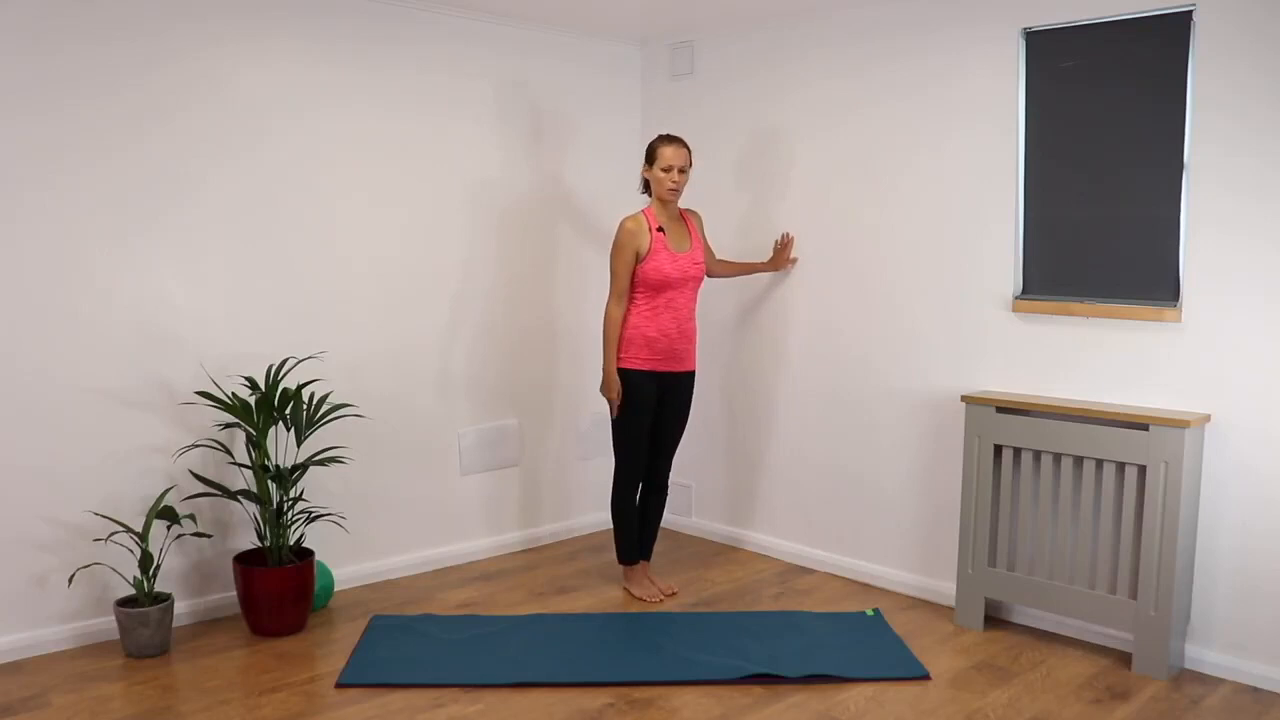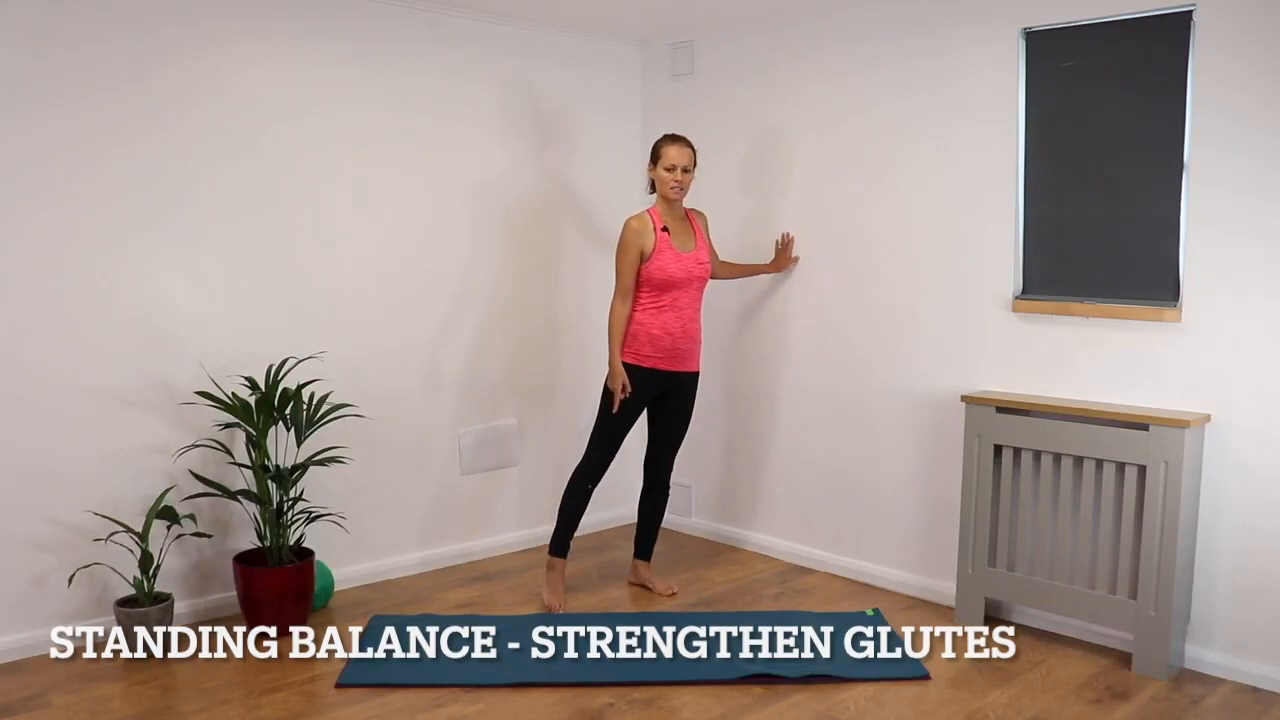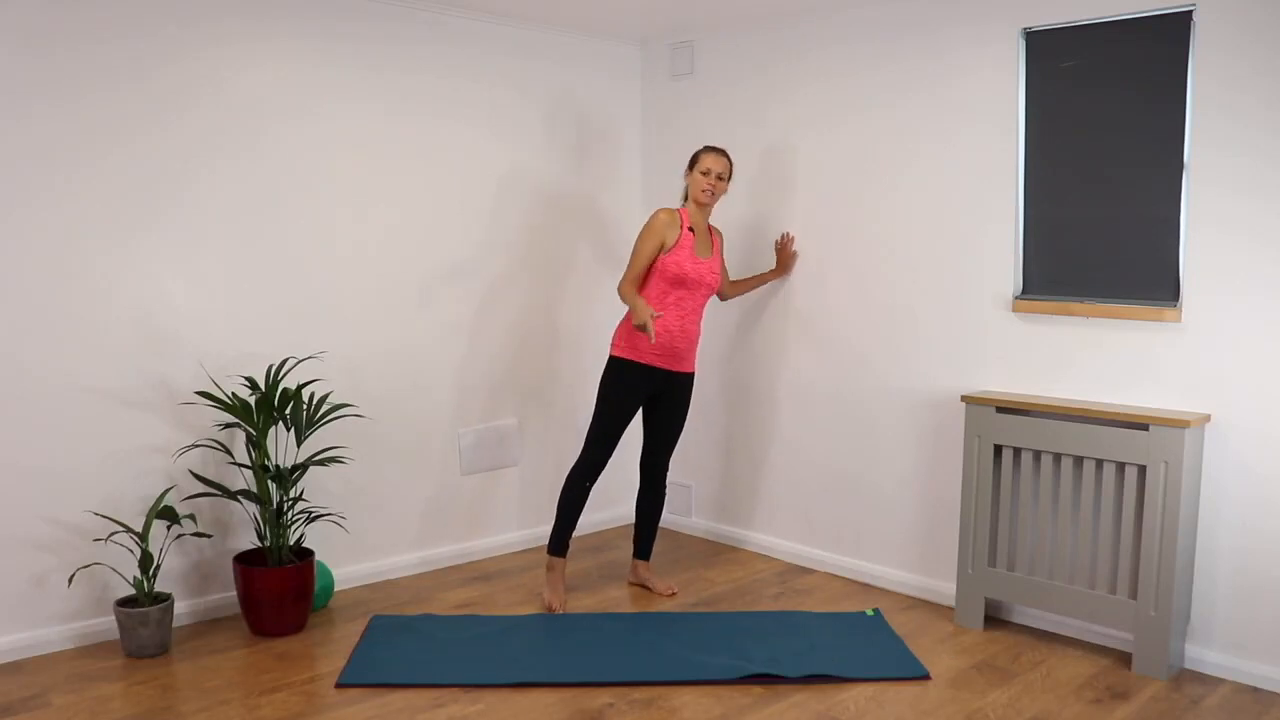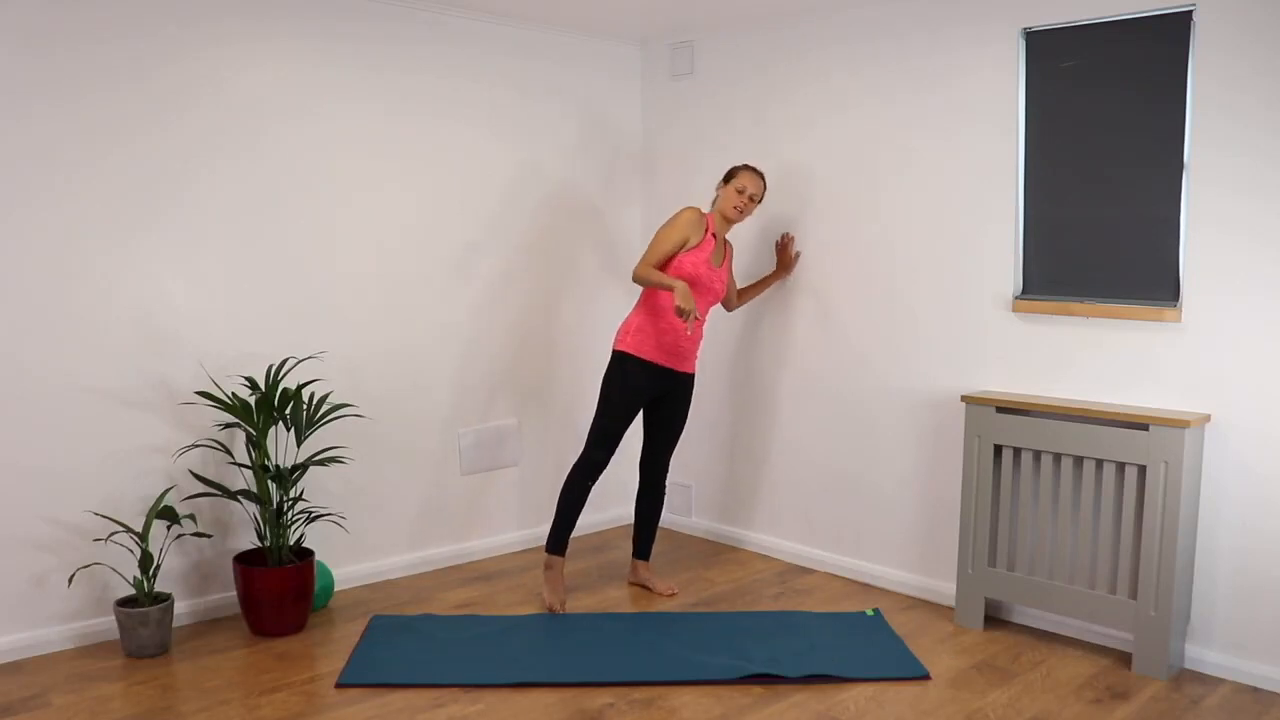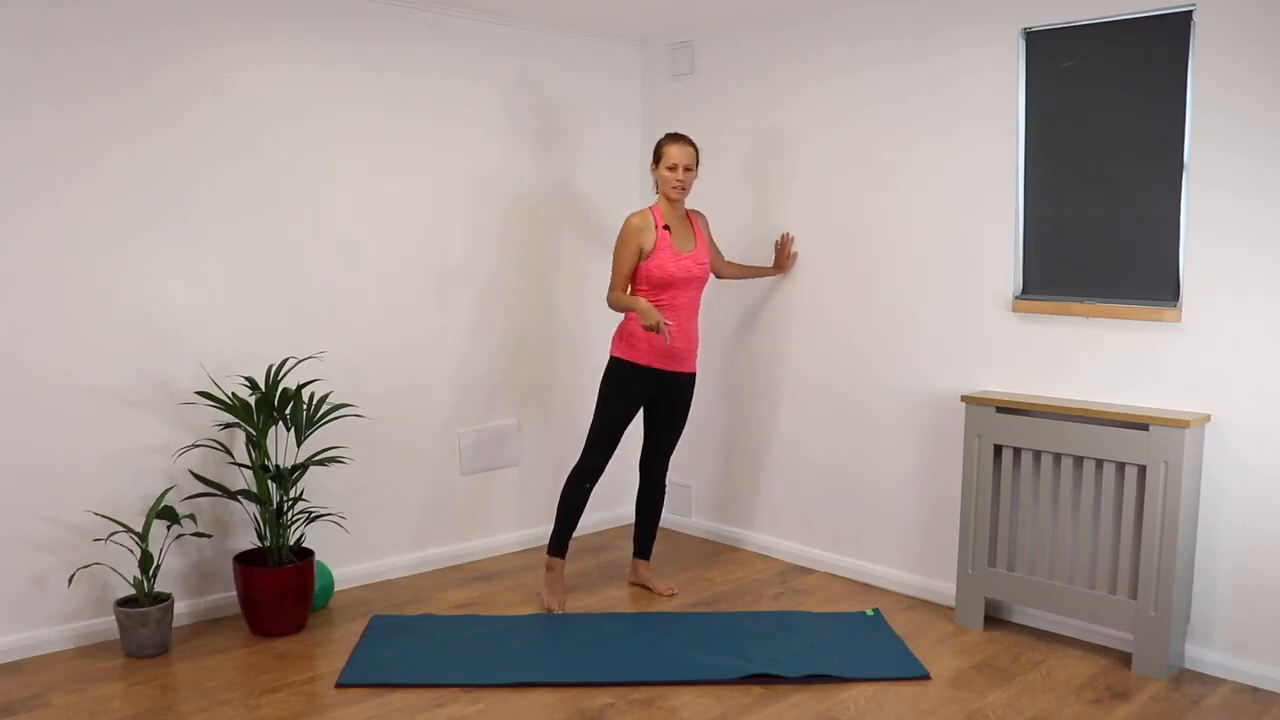
dt=1s
person 1, frame 1
left shoulder: (693, 222)
right shoulder: (633, 229)
left elbow: (711, 266)
right elbow: (617, 303)
left wrist: (767, 266)
right wrist: (609, 370)
left hip: (680, 368)
right hip: (637, 367)
left knee: (659, 471)
right knee: (630, 469)
left ankle: (644, 564)
right ankle: (630, 569)
person 1, frame 2
left shoulder: (698, 221)
right shoulder: (638, 228)
left elbow: (713, 268)
right elbow: (622, 300)
left wrist: (770, 267)
right wrist: (615, 364)
left hip: (684, 368)
right hip: (639, 364)
left knee: (660, 470)
right knee: (596, 462)
left ankle: (641, 566)
right ankle: (556, 565)
person 1, frame 3
left shoulder: (717, 238)
right shoulder: (666, 221)
left elbow: (725, 291)
right elbow: (627, 283)
left wrist: (775, 273)
right wrist: (640, 306)
left hip: (679, 370)
right hip: (634, 359)
left knee: (656, 468)
right knee: (594, 458)
left ankle: (641, 566)
right ankle: (555, 565)
person 1, frame 4
left shoulder: (726, 249)
right shoulder: (691, 220)
left elbow: (730, 301)
right elbow: (640, 271)
left wrist: (777, 274)
right wrist: (676, 285)
left hip: (680, 370)
right hip: (638, 357)
left knee: (656, 468)
right knee: (595, 456)
left ankle: (640, 565)
right ankle: (553, 563)
person 1, frame 5
left shoulder: (699, 223)
right shoulder: (638, 225)
left elbow: (720, 268)
right elbow: (614, 298)
left wrist: (772, 270)
right wrist: (638, 303)
left hip: (680, 368)
right hip: (634, 361)
left knee: (656, 467)
right knee: (594, 460)
left ankle: (641, 565)
right ankle: (554, 567)
